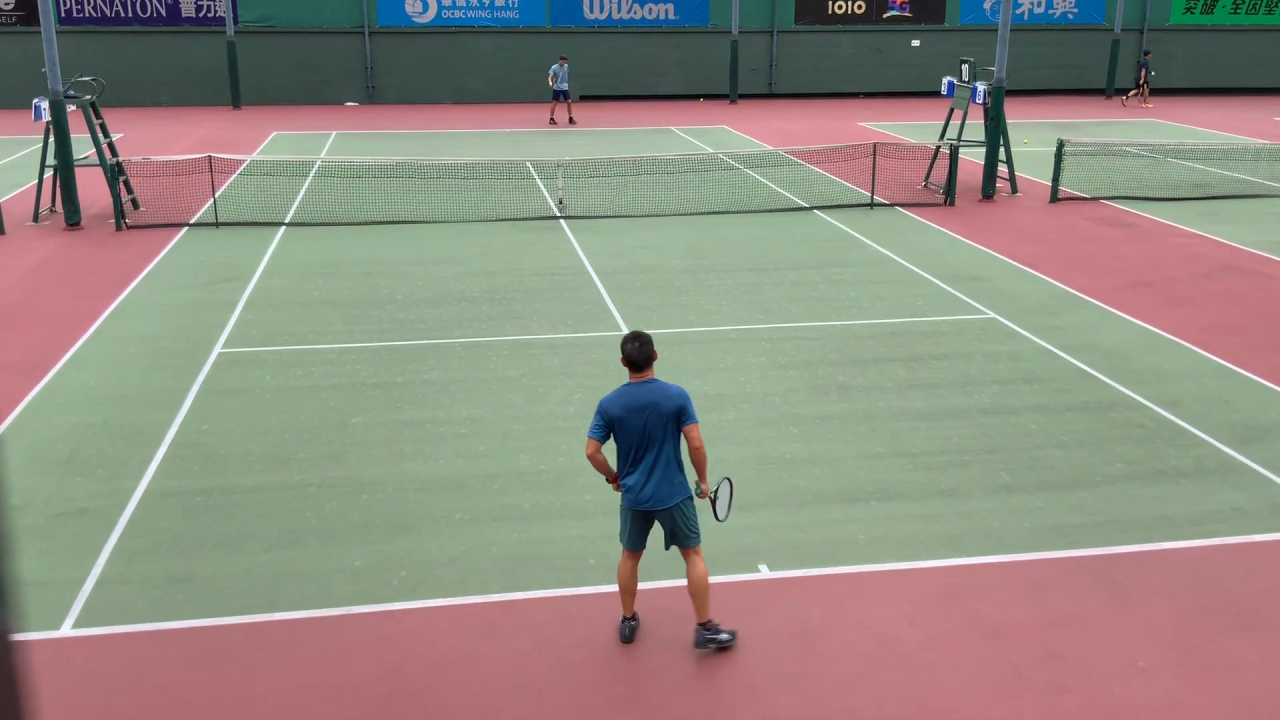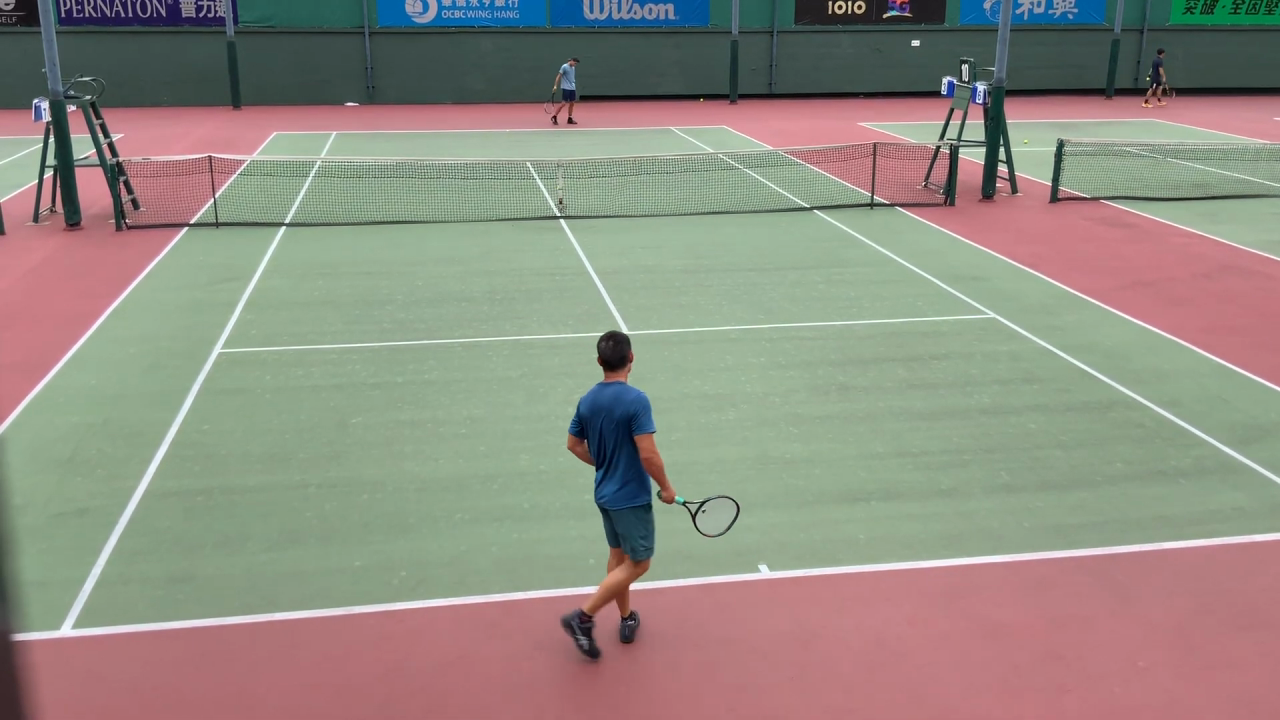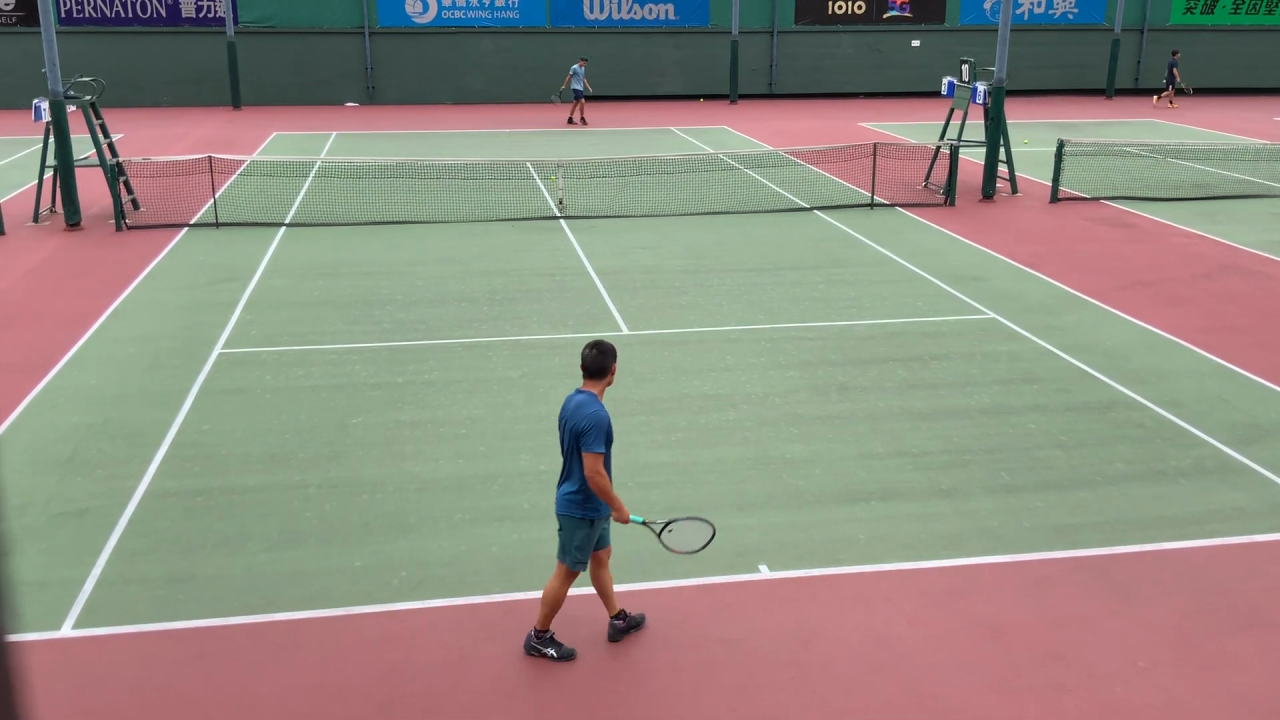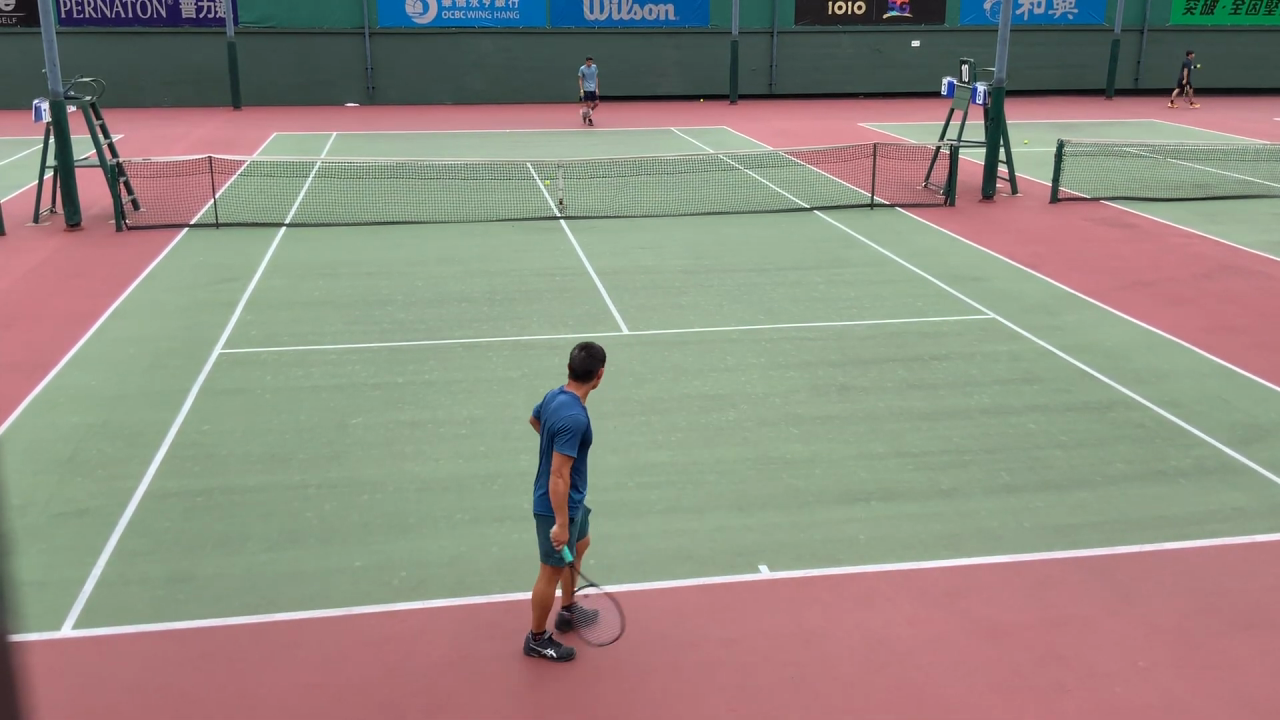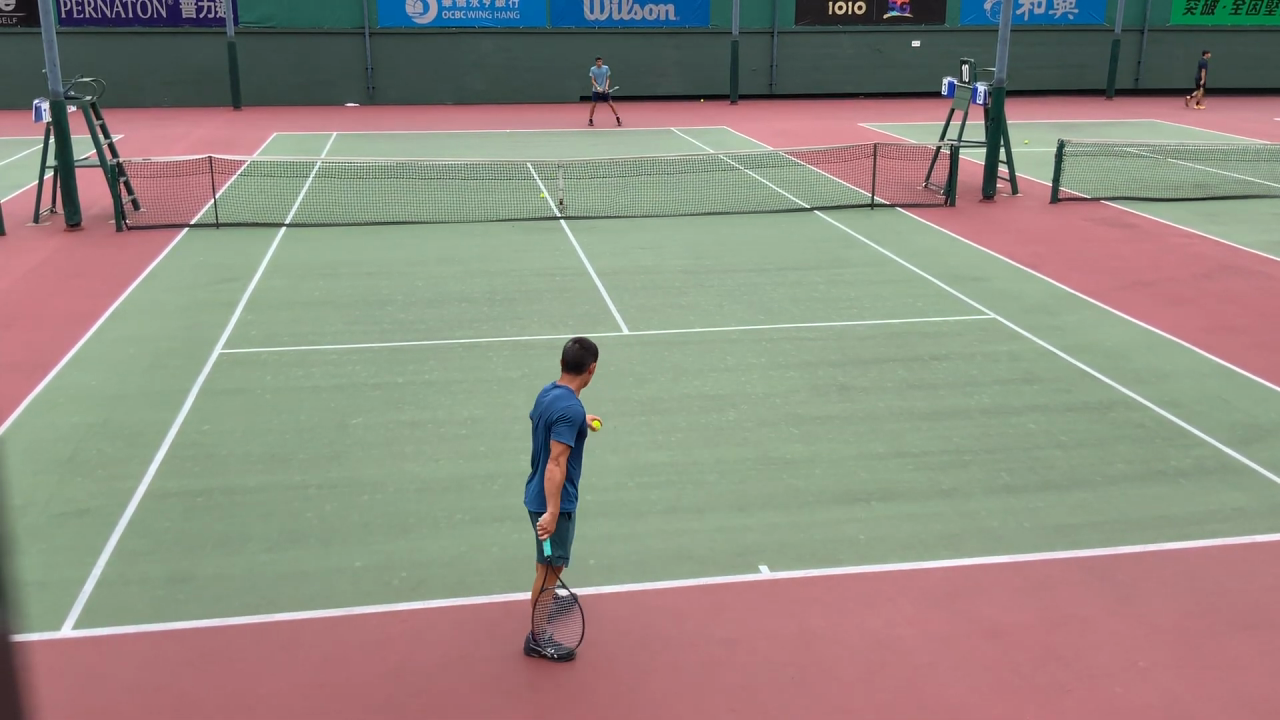
dt=0.3s
person 1, frame 1
left shoulder: (610, 403)
right shoulder: (677, 396)
left elbow: (592, 452)
right elbow: (696, 444)
left wrist: (613, 477)
right wrist: (703, 478)
left hip: (633, 496)
right hip: (672, 494)
left knee: (629, 556)
right knee: (693, 554)
left ankle: (628, 621)
right ankle: (704, 626)
person 1, frame 2
left shoulder: (587, 400)
right shoulder: (636, 400)
left elbow: (574, 444)
right elbow: (648, 454)
right wrist: (666, 487)
left hip: (605, 493)
right hip: (632, 497)
left knee: (619, 556)
right knee: (636, 564)
left ankle: (627, 619)
right ankle: (582, 617)
person 1, frame 3
left shoulder: (573, 400)
right shoulder: (595, 416)
right elbow: (595, 473)
right wrist: (618, 507)
left hip: (577, 499)
right hip: (582, 506)
left knee: (601, 557)
right knee: (568, 571)
left ankle: (617, 618)
right ankle: (538, 637)
person 1, frame 4
left shoulder: (554, 396)
right shoulder: (574, 418)
left elbow: (534, 419)
right elbow: (559, 474)
right wrist: (561, 522)
left hip: (570, 500)
right hip: (557, 504)
left knee: (580, 545)
right knee: (553, 569)
left ankle: (567, 610)
right ankle: (536, 638)
person 1, frame 5
left shoulder: (548, 393)
right shoulder: (570, 408)
right elbow: (556, 462)
right wrist: (552, 511)
left hip: (536, 494)
right hip: (552, 500)
left knee: (548, 558)
right knee: (551, 566)
right ankle: (537, 639)
